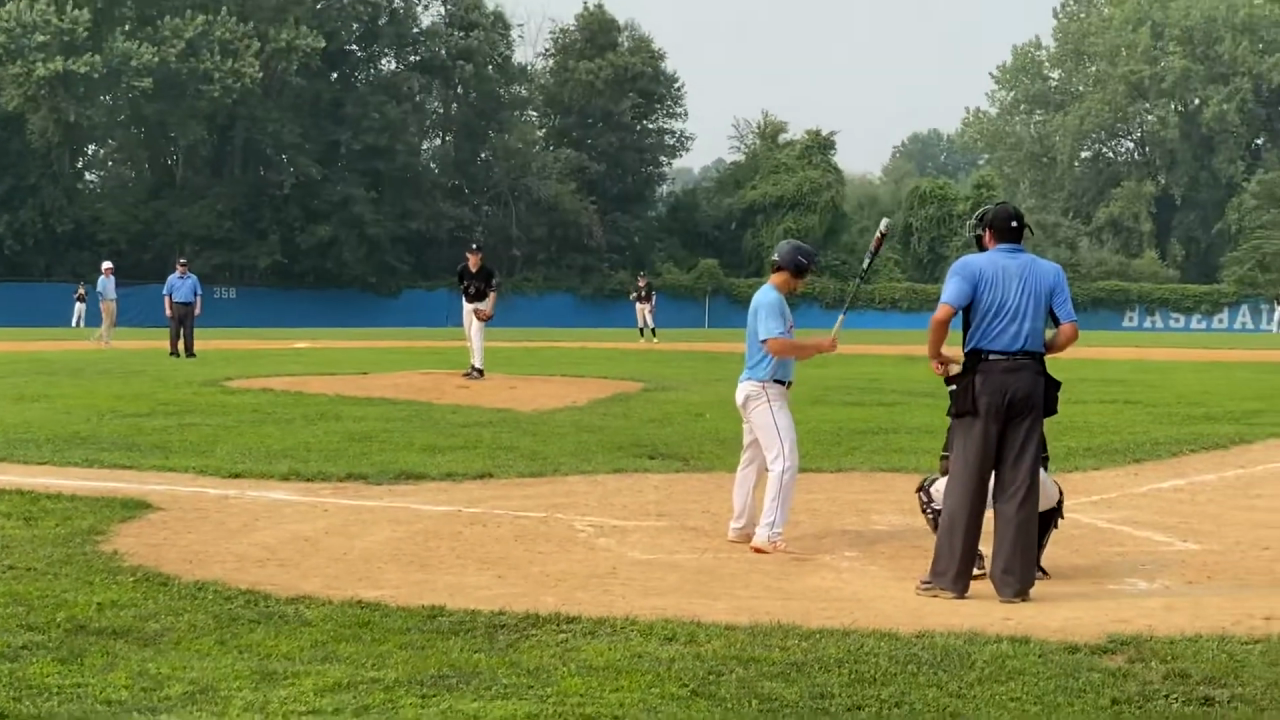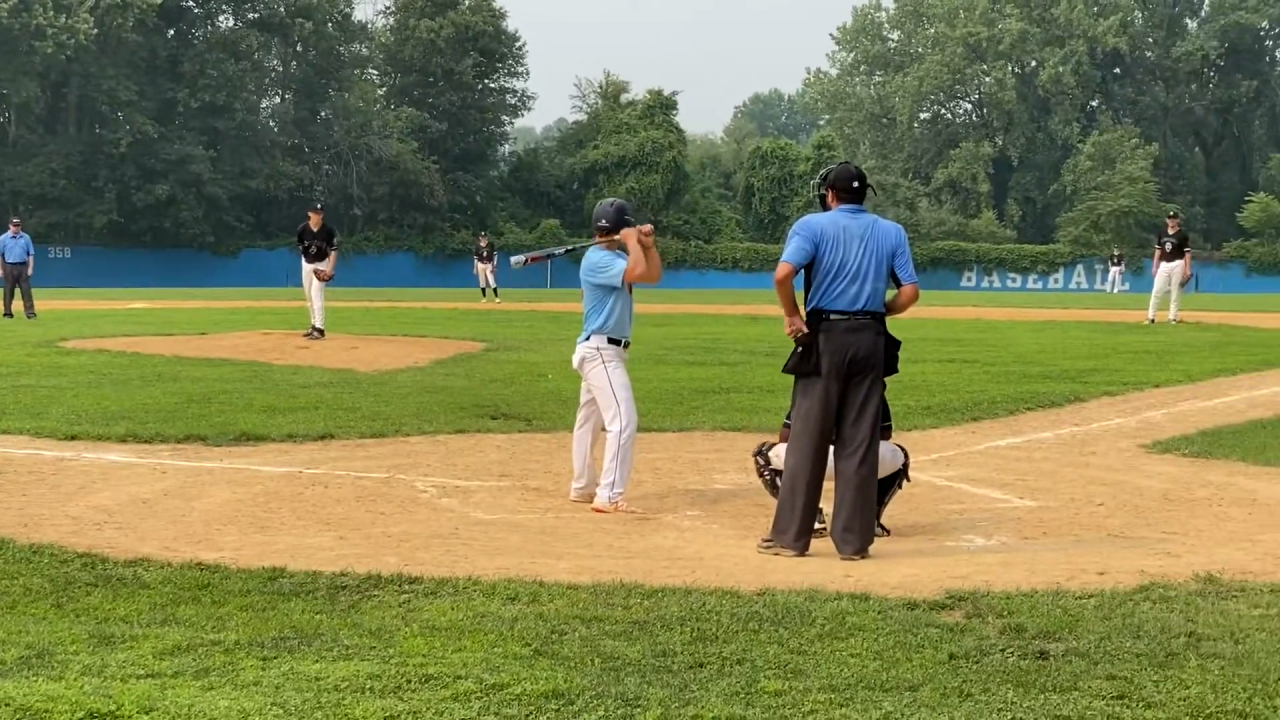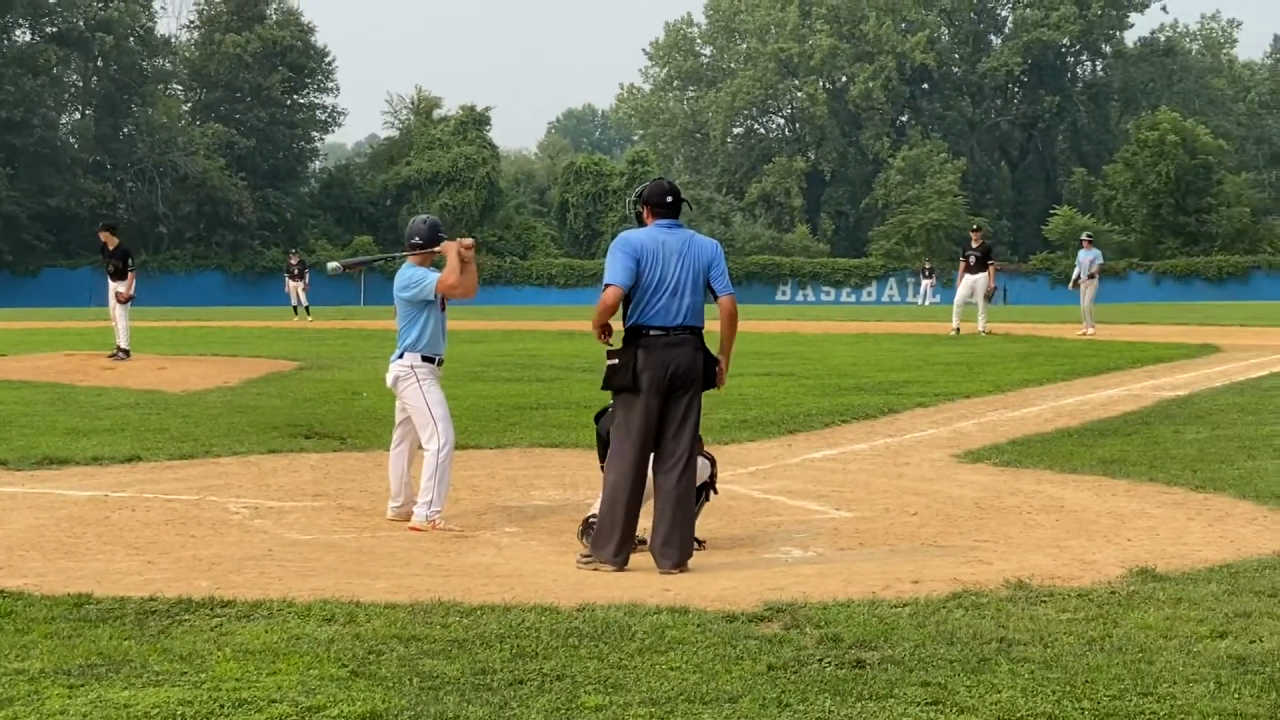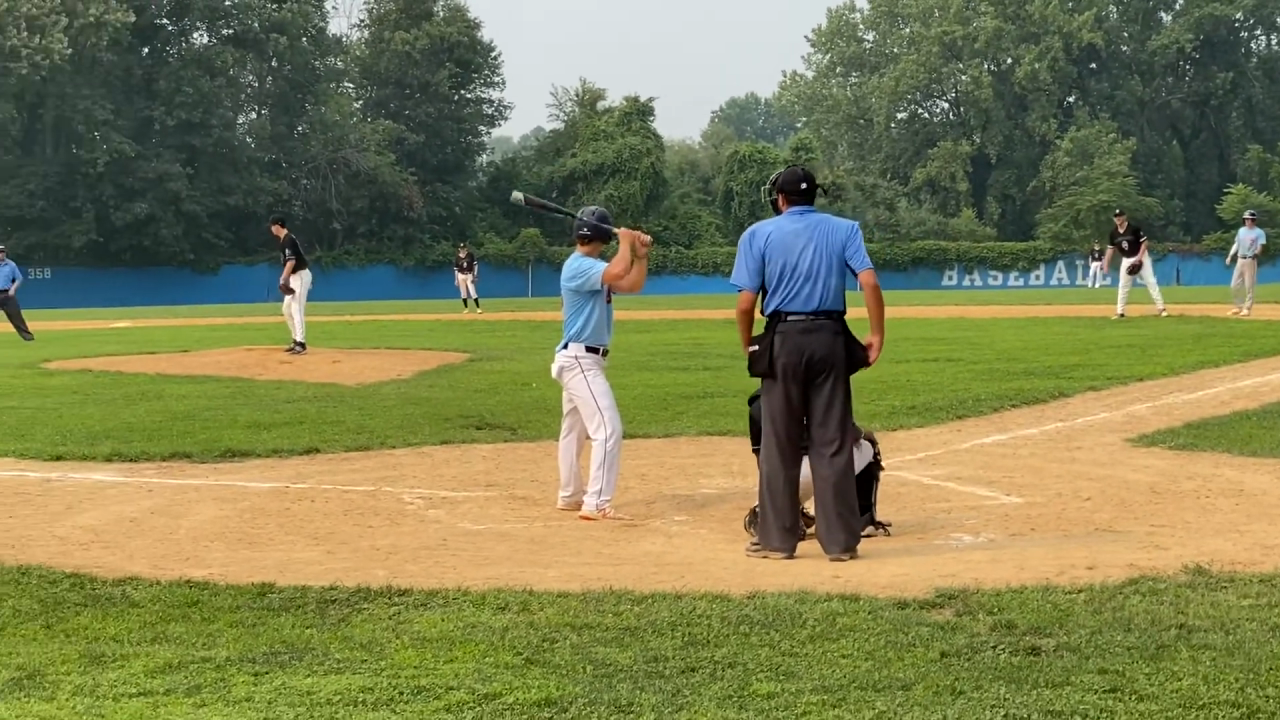
dt=1s
person 1, frame 1
left shoulder: (971, 265)
right shoulder: (1051, 271)
left elbow: (942, 316)
right elbow: (1069, 332)
left wrist: (936, 354)
left hip: (984, 377)
right hip: (1030, 380)
left knee: (967, 478)
right knee: (1020, 483)
left ankle: (949, 578)
right ankle: (1014, 581)
person 1, frame 2
left shoulder: (812, 225)
right shoulder: (893, 232)
left elbow: (783, 274)
right elbow: (910, 292)
left wrist: (791, 315)
left hip: (826, 336)
right hip: (870, 339)
left knee: (808, 438)
right knee: (860, 441)
left ankle: (790, 535)
right ankle: (854, 539)
person 1, frame 3
left shoulder: (630, 241)
right shoulder: (709, 247)
left elbow: (612, 298)
right elbow: (728, 306)
left wrist: (599, 326)
right wrist: (723, 357)
left hip: (644, 354)
right hip: (689, 354)
left knee: (627, 455)
right knee: (678, 458)
left ankle: (609, 552)
right ankle: (673, 554)
person 1, frame 4
left shoulder: (759, 233)
right shoulder: (845, 229)
left elbow: (745, 303)
right elbow: (869, 282)
left wrist: (748, 344)
right wrist: (877, 333)
left hip: (783, 339)
right hip: (830, 339)
left knee: (780, 443)
right knee: (833, 442)
left ankle: (777, 539)
right ankle: (841, 540)
person 2, frame 1
left shoulder: (775, 299)
right shoulder: (769, 299)
left elbow: (787, 349)
right elbow: (776, 345)
left wrist: (816, 347)
right wrist: (815, 346)
left hip: (758, 390)
right hip: (764, 391)
left knee: (753, 460)
right knee: (785, 461)
left ankle: (740, 527)
right ankle: (767, 536)
person 2, frame 2
left shoulder: (616, 257)
right shoulder: (597, 260)
left elbow: (653, 275)
right elbow: (638, 272)
left wrist: (647, 244)
right wrist: (633, 242)
left hip: (602, 350)
right hip: (601, 350)
left knee: (589, 420)
right knee: (624, 421)
left ankle: (583, 487)
right ankle: (609, 497)
person 2, frame 3
left shoulder: (426, 275)
right shoulder: (410, 276)
left elbow: (467, 290)
right elbow: (451, 283)
left wrist: (467, 258)
right wrist: (452, 254)
left hip: (415, 368)
right hip: (415, 368)
left knee: (405, 439)
right knee: (441, 439)
left ankle: (400, 506)
right ankle: (426, 515)
person 2, frame 4
left shoulder: (593, 267)
right shoulder: (578, 266)
left elbow: (633, 285)
right elbow: (618, 273)
left wrist: (641, 253)
right wrist: (625, 242)
left hip: (581, 359)
right hip: (581, 359)
left knee: (574, 430)
right knee: (608, 429)
left ankle: (570, 496)
right ankle: (596, 504)
